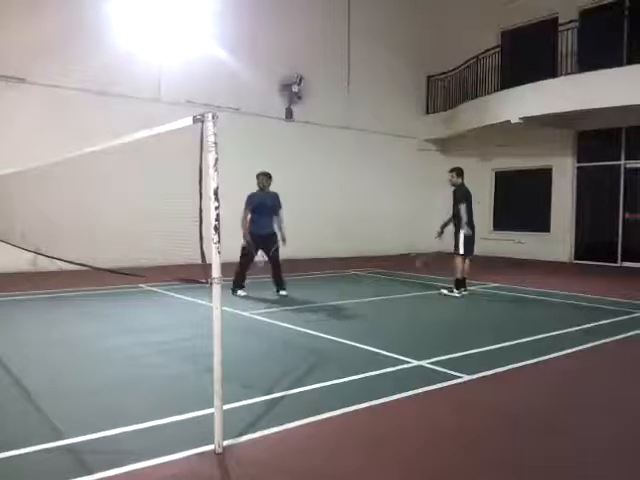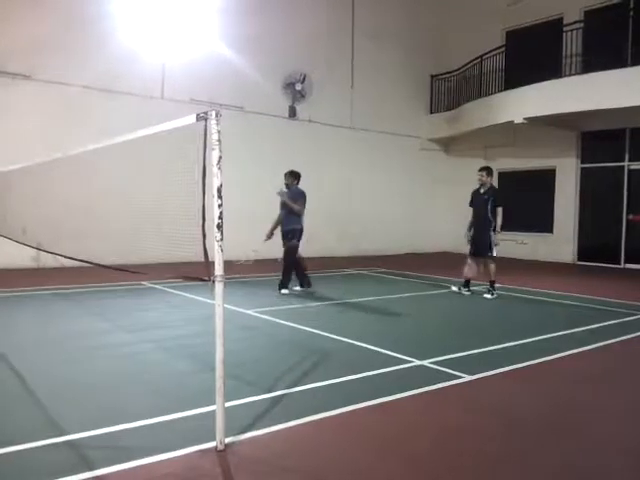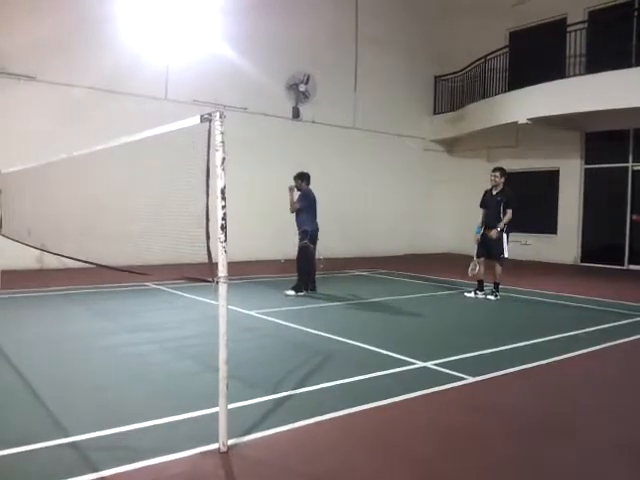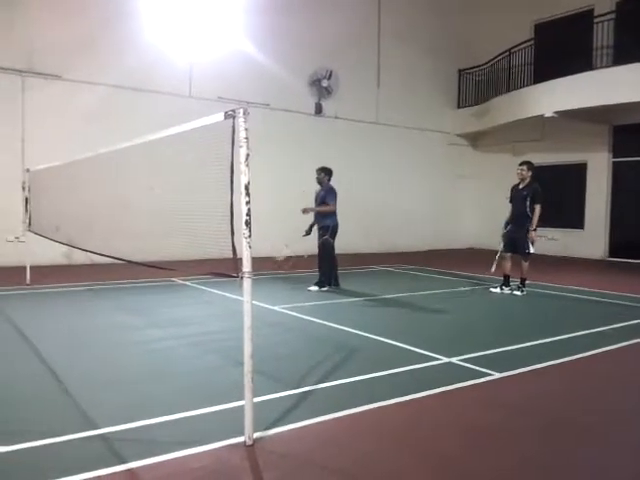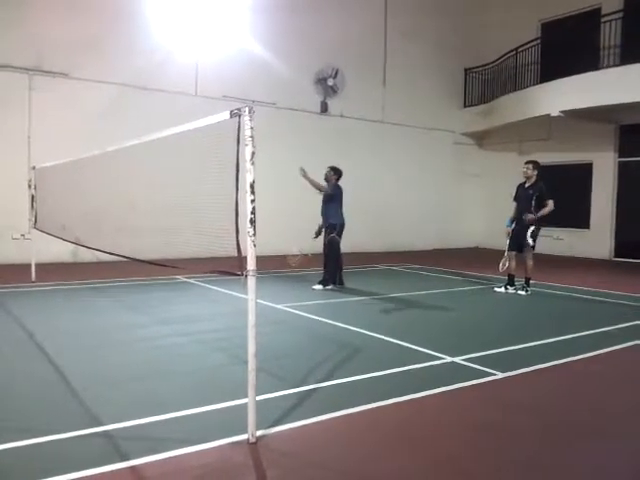
dt=0.7s
person 1, frame 1
left shoulder: (461, 191)
right shoulder: (461, 191)
left elbow: (463, 209)
right elbow: (455, 213)
left wrist: (464, 225)
right wrist: (443, 226)
left hip: (463, 229)
right hip: (463, 228)
left knee: (459, 256)
right knee: (465, 257)
left ankle: (457, 288)
right ankle: (462, 286)
person 1, frame 2
left shoulder: (495, 192)
right shoulder: (475, 193)
left elbow: (499, 213)
left wrist: (497, 231)
right wrist: (469, 230)
left hip: (488, 232)
right hip: (476, 231)
left knee: (489, 259)
right knee: (472, 258)
left ankle: (492, 289)
right ankle: (466, 286)
person 1, frame 3
left shoulder: (507, 194)
right shoulder: (487, 193)
left elbow: (509, 215)
left wrist: (497, 229)
right wrist: (478, 231)
left hip: (499, 233)
right hip: (485, 233)
left knee: (497, 261)
right knee: (480, 260)
left ankle: (496, 291)
right ankle: (480, 289)
person 1, frame 4
left shoulder: (534, 188)
right shoulder: (514, 188)
left elbow: (537, 210)
left wrist: (532, 229)
right wrist: (506, 226)
left hip: (525, 229)
right hip: (513, 228)
left knee: (524, 257)
right knee: (506, 255)
left ankle: (522, 286)
right ankle: (506, 285)
person 1, frame 5
left shoulder: (540, 187)
right shoulder: (520, 187)
left elbow: (550, 206)
left wrist: (535, 216)
right wrist: (509, 224)
left hip: (531, 226)
right hip: (518, 226)
left knee: (528, 255)
right knee: (511, 254)
left ankle: (527, 286)
right ankle: (510, 284)
person 2, frame 1
left shoulder: (274, 197)
right shoulder: (252, 197)
left elbow: (278, 215)
right elbow: (245, 216)
left wrist: (282, 232)
right wrist: (245, 233)
left hip: (270, 235)
right hip: (253, 235)
left knee: (275, 262)
right knee: (245, 262)
left ankle: (280, 287)
right ankle: (237, 288)
person 2, frame 2
left shoulder: (299, 193)
right shoulder: (286, 194)
left elbow: (299, 210)
right elbow: (281, 215)
left wrist: (286, 199)
right wrist: (272, 229)
left hip: (294, 230)
right hip: (286, 230)
left knee: (288, 258)
right knee: (293, 259)
left ankle: (283, 285)
right ankle: (305, 283)
person 2, frame 3
left shoulder: (305, 194)
right shoulder: (307, 194)
left elbow: (292, 209)
left wrist: (291, 193)
left hip: (307, 231)
right hip: (308, 231)
left knee: (302, 260)
right knee: (308, 260)
left ankle: (299, 288)
right ankle: (310, 286)
person 2, frame 4
left shoulder: (329, 190)
right shoulder: (320, 191)
left elbow: (332, 208)
left wrist: (313, 209)
right wrist: (311, 226)
left hip: (329, 226)
right hip: (323, 226)
left knee: (324, 255)
right knee: (329, 255)
left ankle: (322, 283)
right ankle: (333, 282)
person 2, frame 5
left shoulder: (335, 188)
right shoulder: (328, 189)
left elbow: (321, 188)
left wrist: (306, 177)
right wrist: (320, 226)
left hip: (336, 225)
right hip: (330, 225)
left knee: (330, 254)
right knee: (334, 254)
left ankle: (326, 282)
right ankle: (337, 281)
